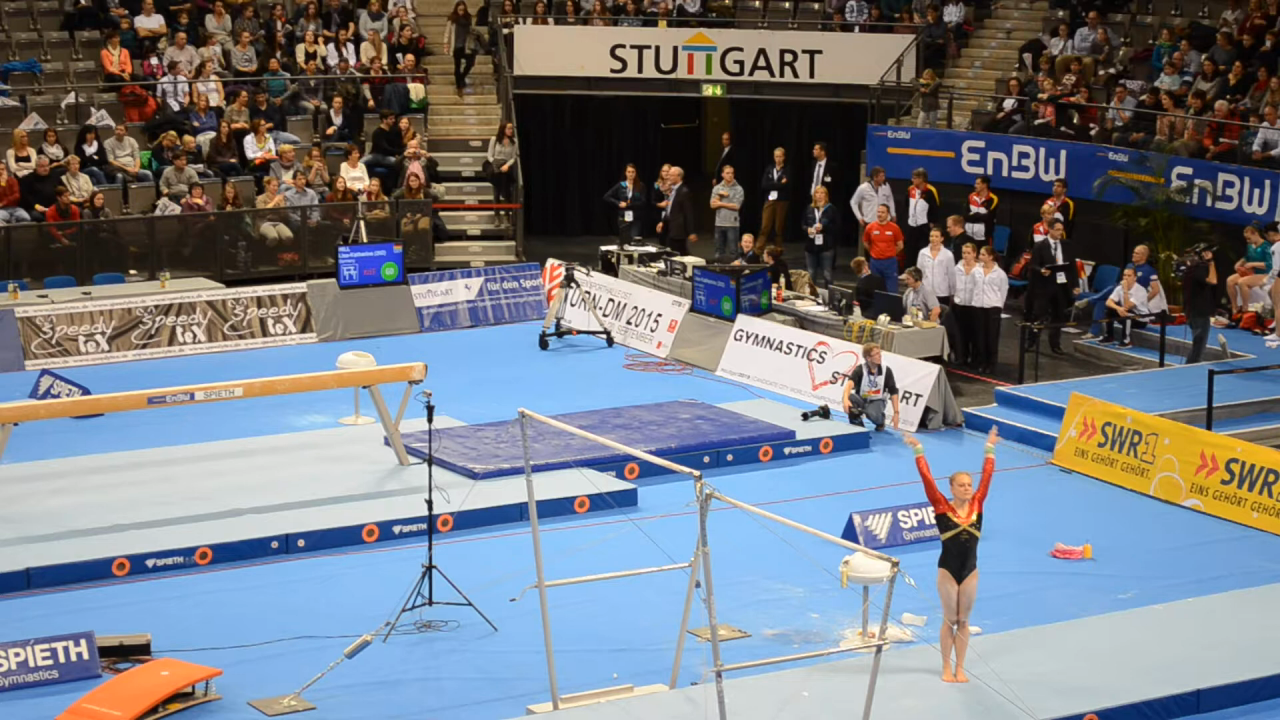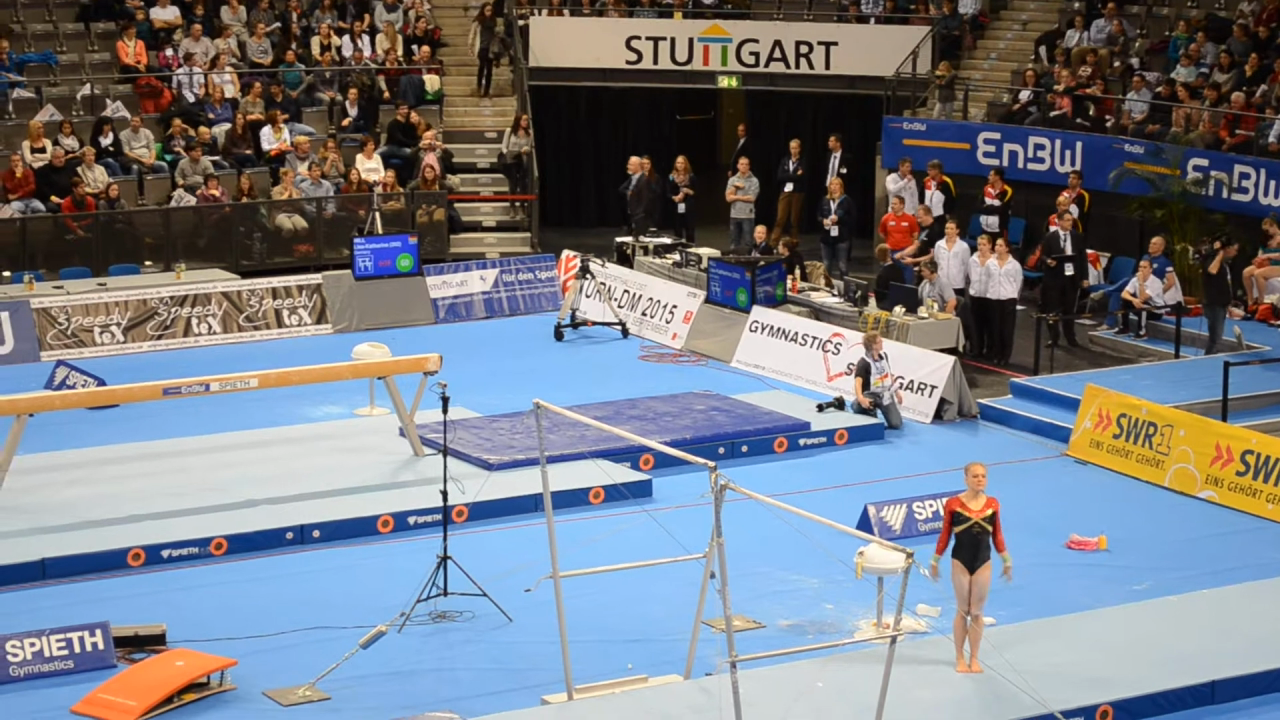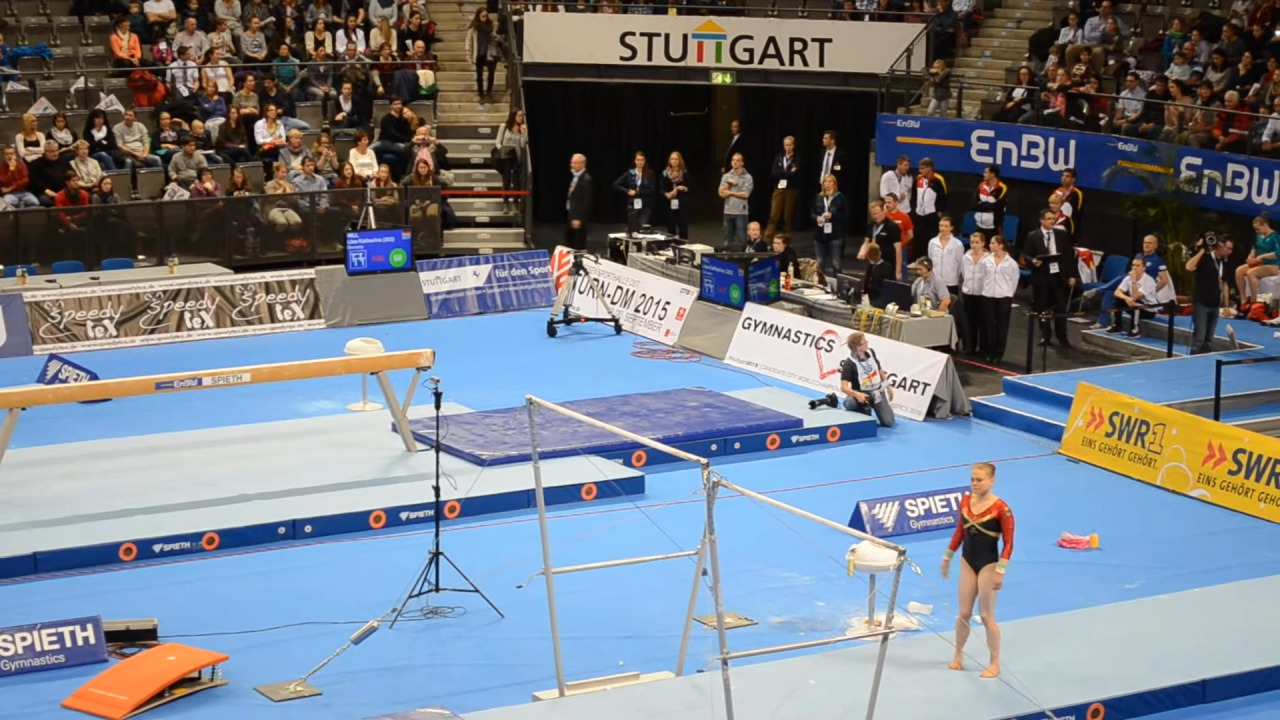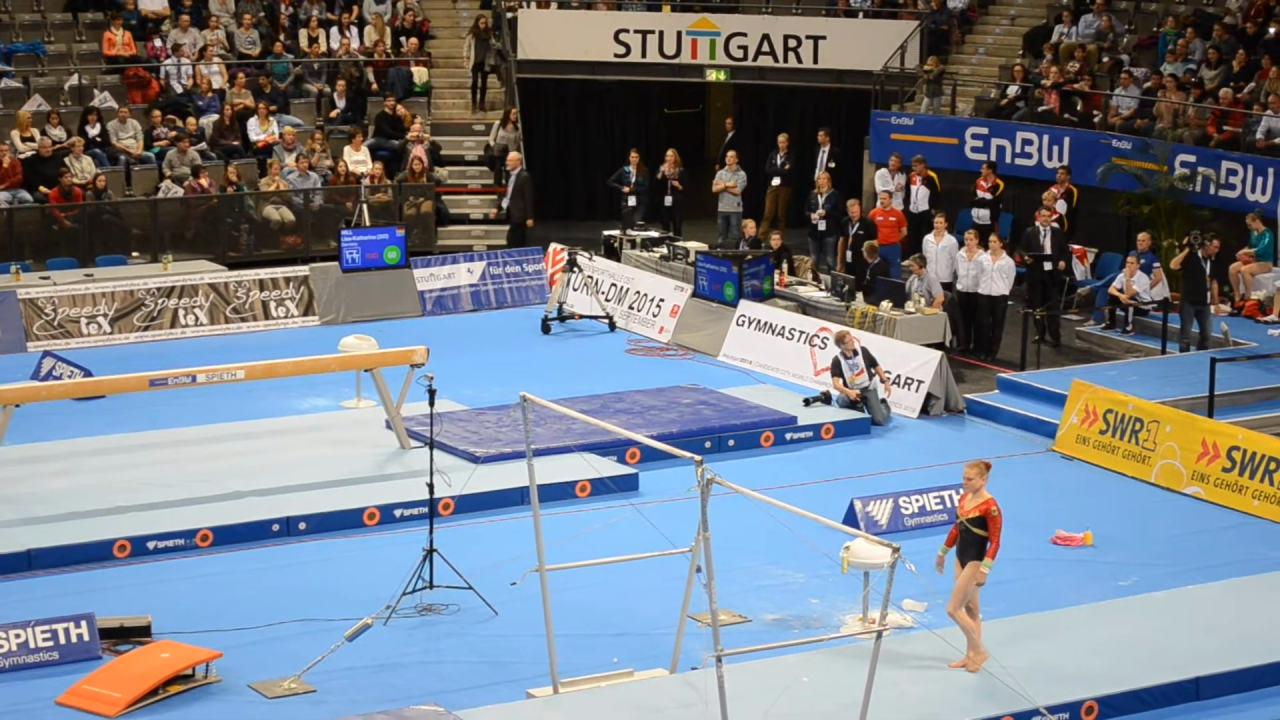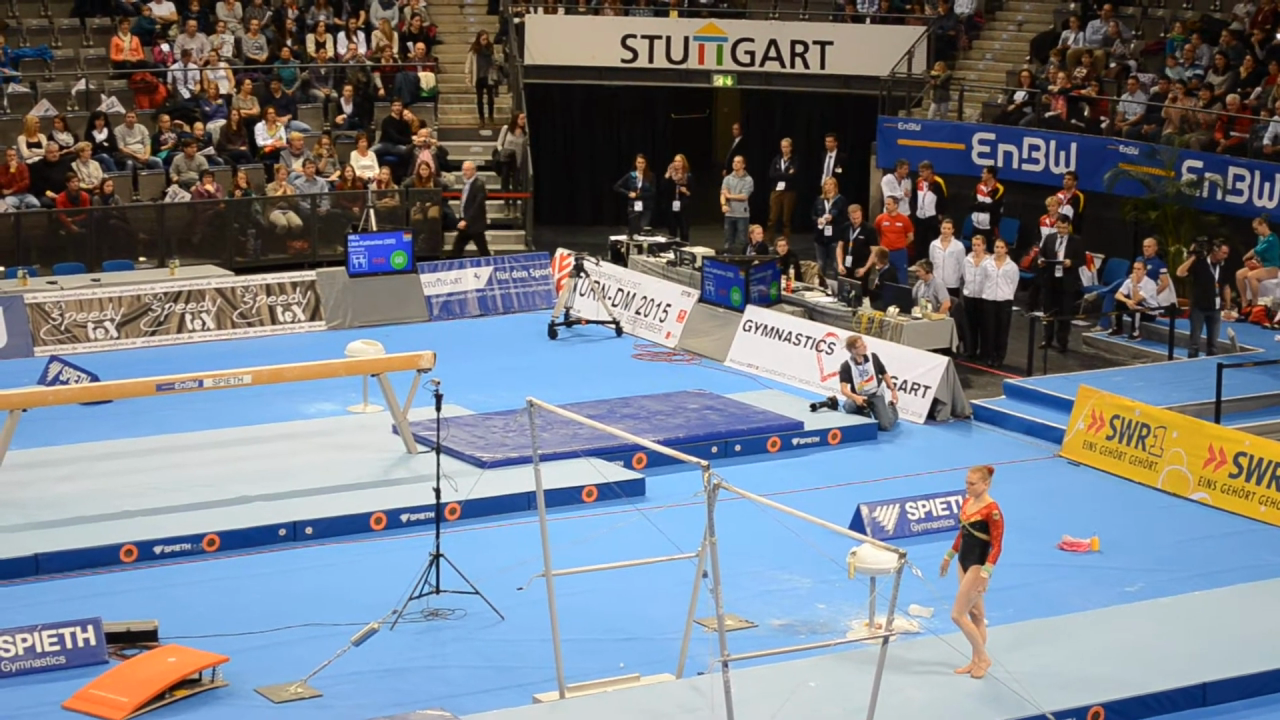
dt=0.7s
person 1, frame 1
left shoulder: (977, 506)
right shoulder: (942, 508)
left elbow: (987, 476)
right elbow: (926, 477)
left wrist: (990, 448)
right wrist: (918, 449)
left hip: (970, 573)
right hip: (947, 572)
left knee: (964, 621)
right knee: (950, 620)
left ankle: (960, 667)
right ankle: (947, 667)
person 1, frame 2
left shoulder: (993, 504)
right shoulder: (953, 504)
left elbow: (997, 535)
right elbow: (945, 535)
left wrist: (1007, 561)
right wrist: (935, 562)
left hip: (983, 563)
right hip: (960, 562)
left knee: (977, 612)
right knee: (963, 611)
left ankle: (974, 657)
right ankle: (960, 658)
person 1, frame 3
left shoulder: (1001, 508)
right shoulder: (965, 501)
left elbow: (1008, 543)
right elbow: (959, 532)
left wrist: (1001, 570)
right wrist: (947, 557)
left hip: (988, 565)
right hip: (967, 562)
left knee: (987, 616)
right knee: (964, 613)
left ankle: (994, 663)
right ankle: (958, 654)
person 1, frame 4
left shoulder: (990, 506)
right shoulder: (964, 498)
left elbow: (995, 542)
left wrist: (984, 570)
right wrist: (943, 552)
left hip: (975, 562)
right hip: (961, 558)
left knee: (953, 609)
right knee: (971, 609)
left ankle: (979, 651)
right ankle: (970, 655)
person 1, frame 5
left shoulder: (992, 510)
right shoulder: (967, 502)
left elbow: (996, 547)
left wrist: (985, 574)
right wrist: (949, 556)
left hip: (978, 567)
right hip: (964, 563)
left knee: (958, 615)
right knee: (975, 614)
left ankle: (983, 658)
right ankle: (976, 661)
